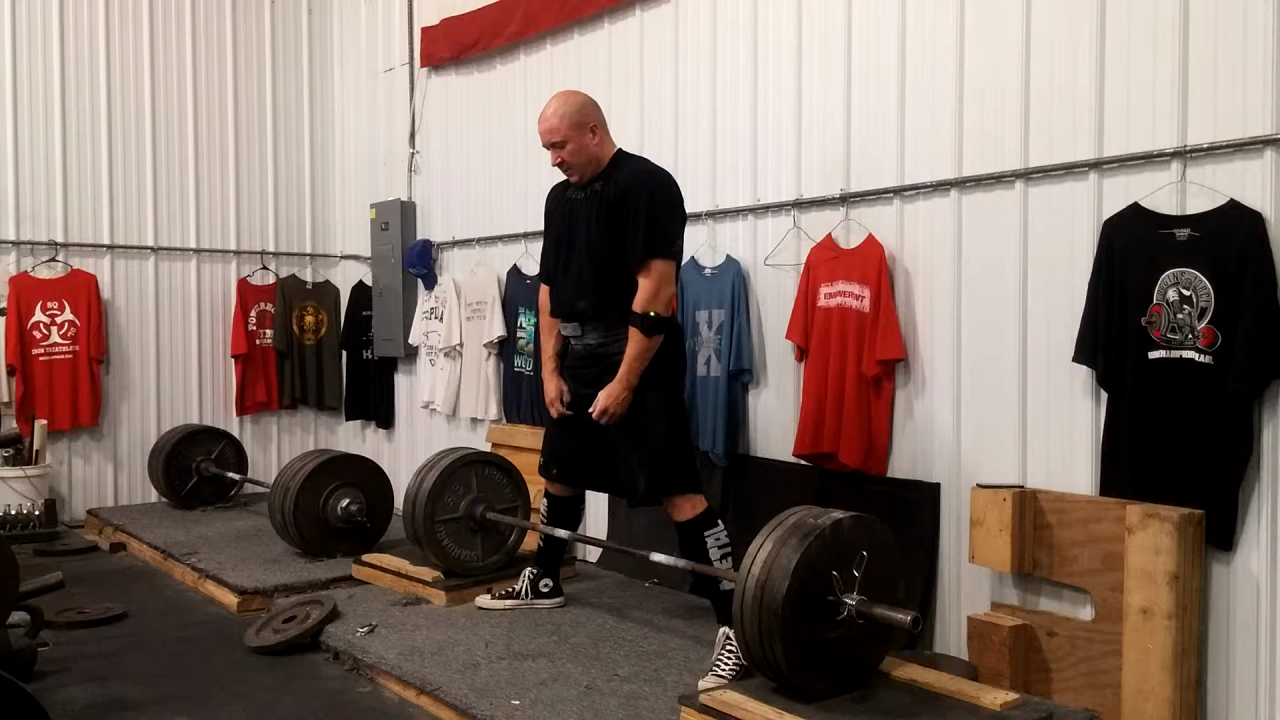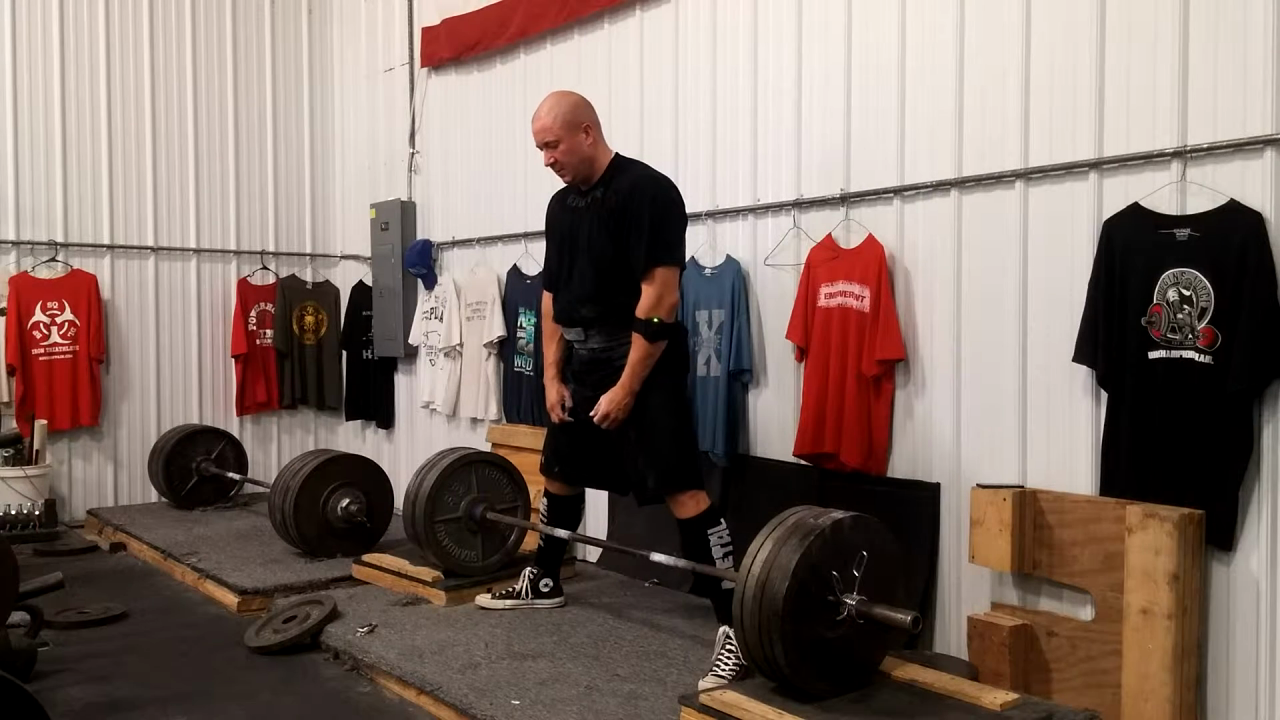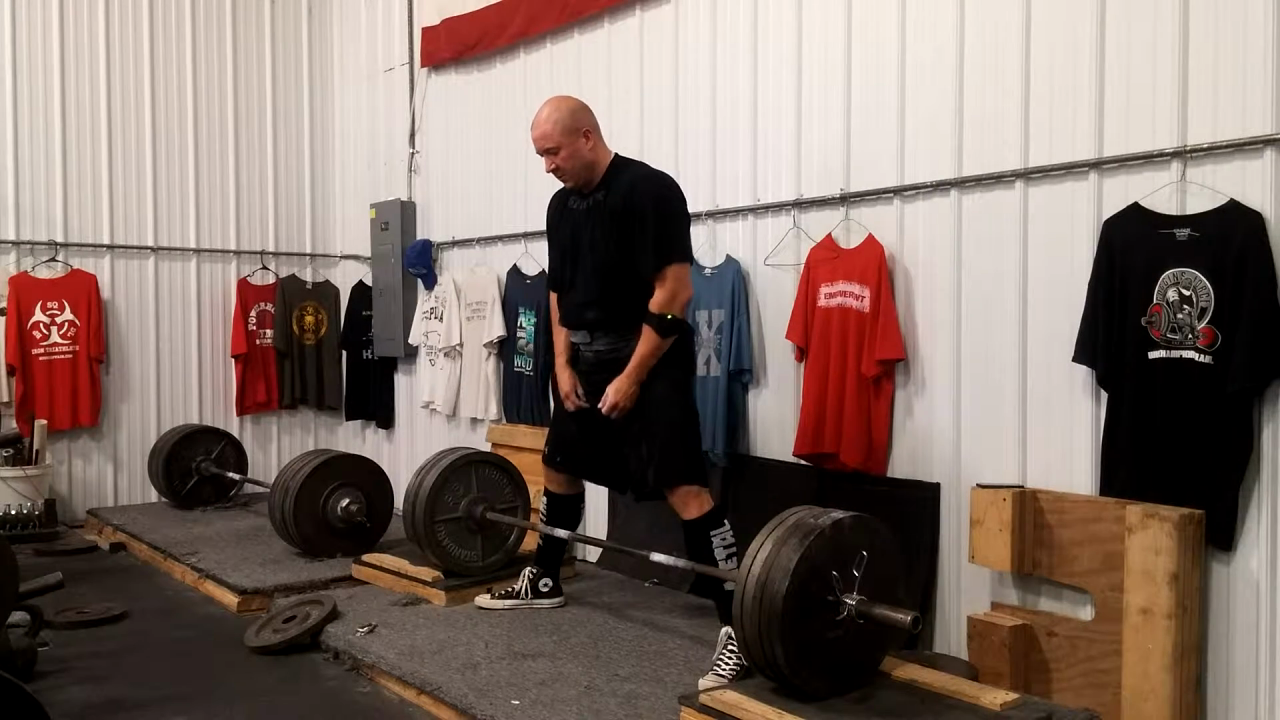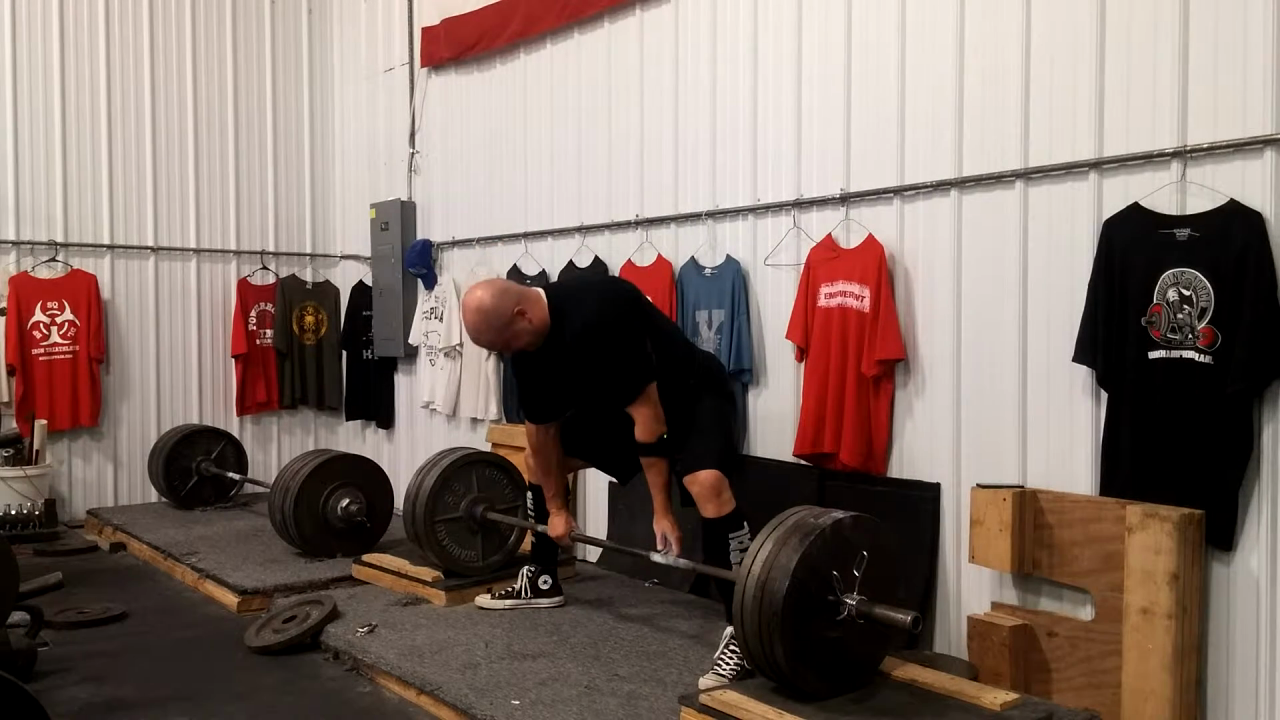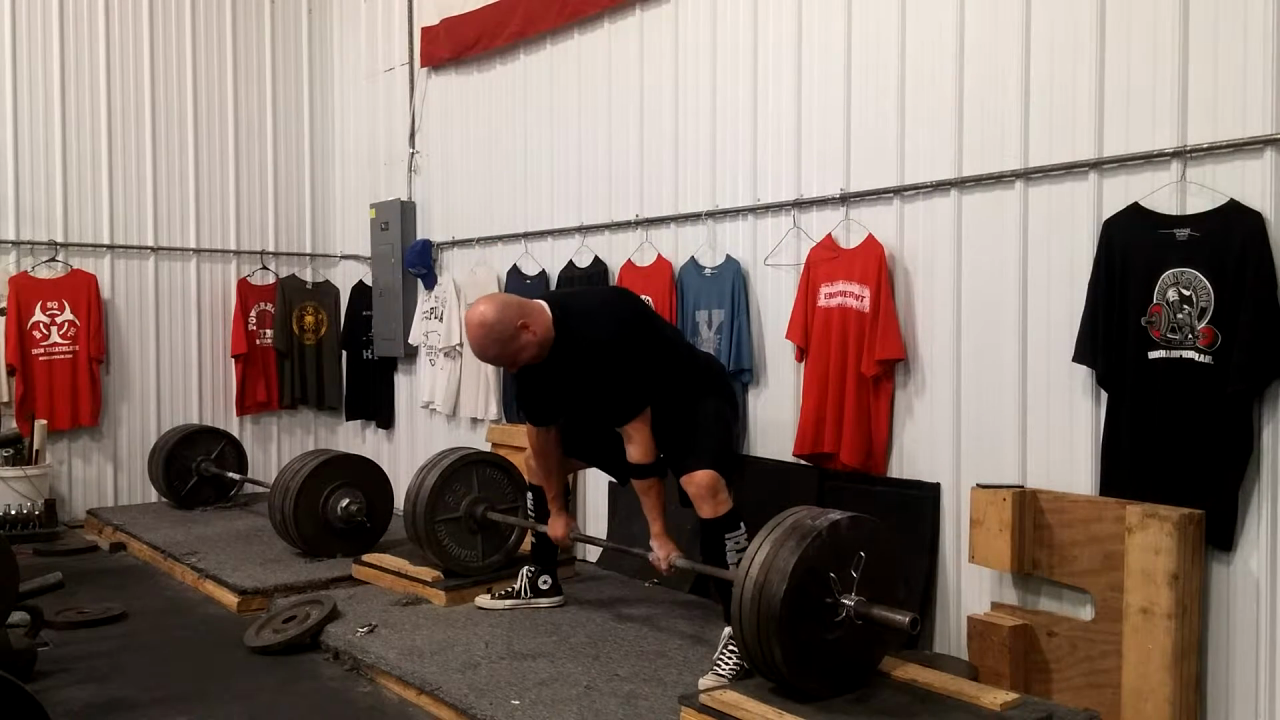
dt=1s
person 1, frame 1
left shoulder: (646, 185)
right shoulder: (560, 196)
left elbow: (657, 290)
right elbow: (549, 289)
left wrist: (624, 384)
right wrist: (551, 370)
left hip: (639, 364)
right hip: (578, 364)
left knee: (676, 491)
right knee: (558, 473)
left ankle: (735, 626)
right ankle: (543, 579)
person 1, frame 2
left shoulder: (646, 191)
right shoulder: (561, 204)
left elbow: (660, 296)
right elbow: (553, 295)
left wrist: (626, 388)
right wrist: (553, 377)
left hip: (643, 365)
right hip: (583, 365)
left knee: (681, 490)
right knee: (559, 473)
left ankle: (735, 627)
right ankle: (544, 579)
person 1, frame 3
left shoulder: (649, 190)
right shoulder: (562, 205)
left elbow: (673, 291)
left wrist: (632, 378)
right wrist: (563, 365)
left hip: (649, 360)
right hip: (587, 361)
left knee: (682, 488)
right knee: (559, 467)
left ankle: (738, 628)
right ankle: (543, 579)
person 1, frame 4
left shoulder: (600, 314)
right shoulder: (527, 340)
left elbow: (647, 413)
right elbow: (542, 427)
left wrist: (662, 511)
right wrist: (557, 508)
left hip: (689, 393)
left knee: (706, 483)
right knee: (537, 460)
left ankle: (740, 631)
right ankle: (541, 579)
person 1, frame 5
left shoulder: (604, 330)
right shoulder: (527, 345)
left elbow: (637, 437)
right elbow: (544, 432)
left wrist: (658, 534)
right wrist: (557, 511)
left hip: (694, 398)
left knee: (703, 485)
right knee: (538, 461)
left ankle: (739, 632)
right ankle: (540, 580)
